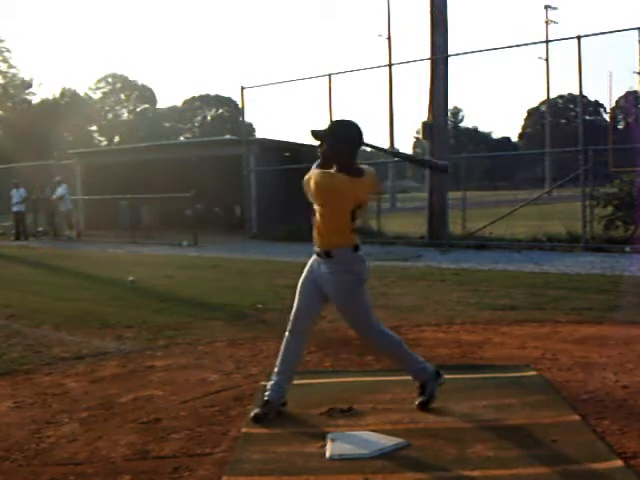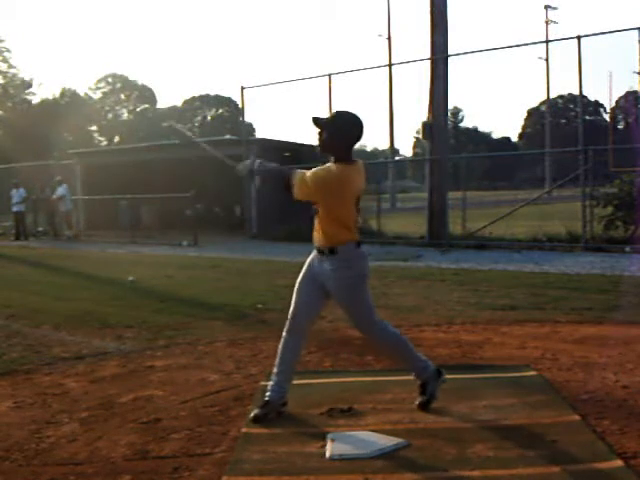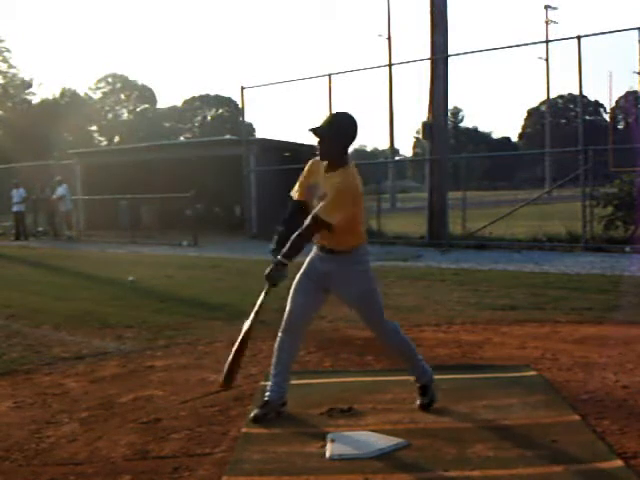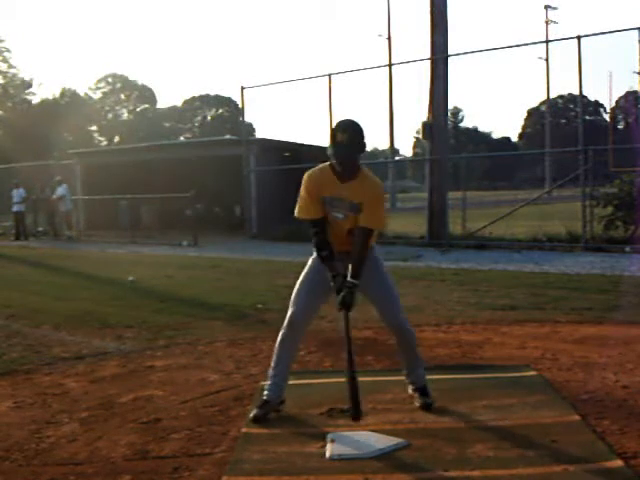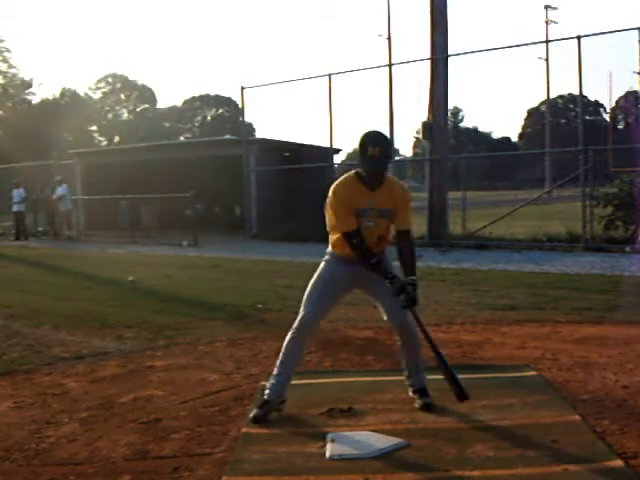
dt=0.2s
person 1, frame 1
left shoulder: (323, 182)
right shoulder: (368, 177)
left hip: (341, 265)
right hip: (322, 259)
left knee: (369, 330)
right knee: (296, 327)
left ankle: (426, 374)
right ankle: (275, 396)
person 1, frame 2
left shoulder: (330, 175)
right shoulder: (353, 166)
left elbow: (290, 181)
right elbow: (300, 179)
left wrist: (258, 167)
right wrist: (266, 168)
left hip: (344, 262)
right hip: (321, 256)
left knee: (371, 328)
right knee: (295, 324)
left ankle: (427, 373)
right ankle: (276, 397)
person 1, frame 3
left shoulder: (348, 184)
right shoulder: (313, 167)
left elbow: (312, 226)
right elbow: (297, 208)
left wrist: (281, 261)
right wrist: (278, 242)
left hip: (350, 260)
right hip: (319, 255)
left knee: (381, 327)
right knee: (291, 322)
left ankle: (424, 378)
right ankle: (275, 396)
person 1, frame 4
left shoulder: (373, 187)
right shoulder: (314, 179)
left elbow: (364, 238)
right elbow: (317, 231)
left wrist: (353, 282)
right wrist: (333, 274)
left hip: (364, 258)
right hip: (326, 258)
left knee: (398, 323)
right knee: (294, 322)
left ankle: (417, 383)
right ankle: (273, 394)
person 1, frame 5
left shoulder: (398, 192)
right shoulder: (341, 191)
left elbow: (404, 239)
right elbow: (355, 243)
left wrist: (411, 280)
right wrist: (390, 278)
left hip: (378, 261)
right hip: (339, 263)
left knee: (405, 323)
right knee: (304, 324)
left ankle: (417, 385)
right ankle: (274, 395)
